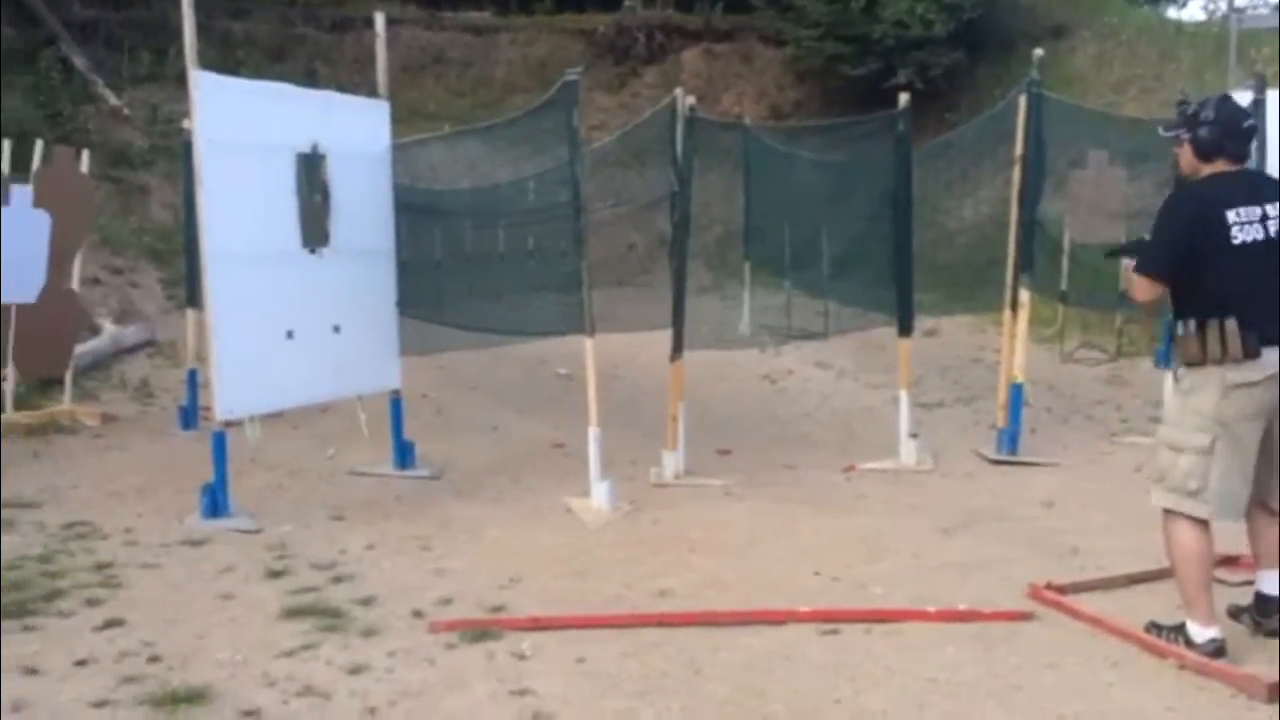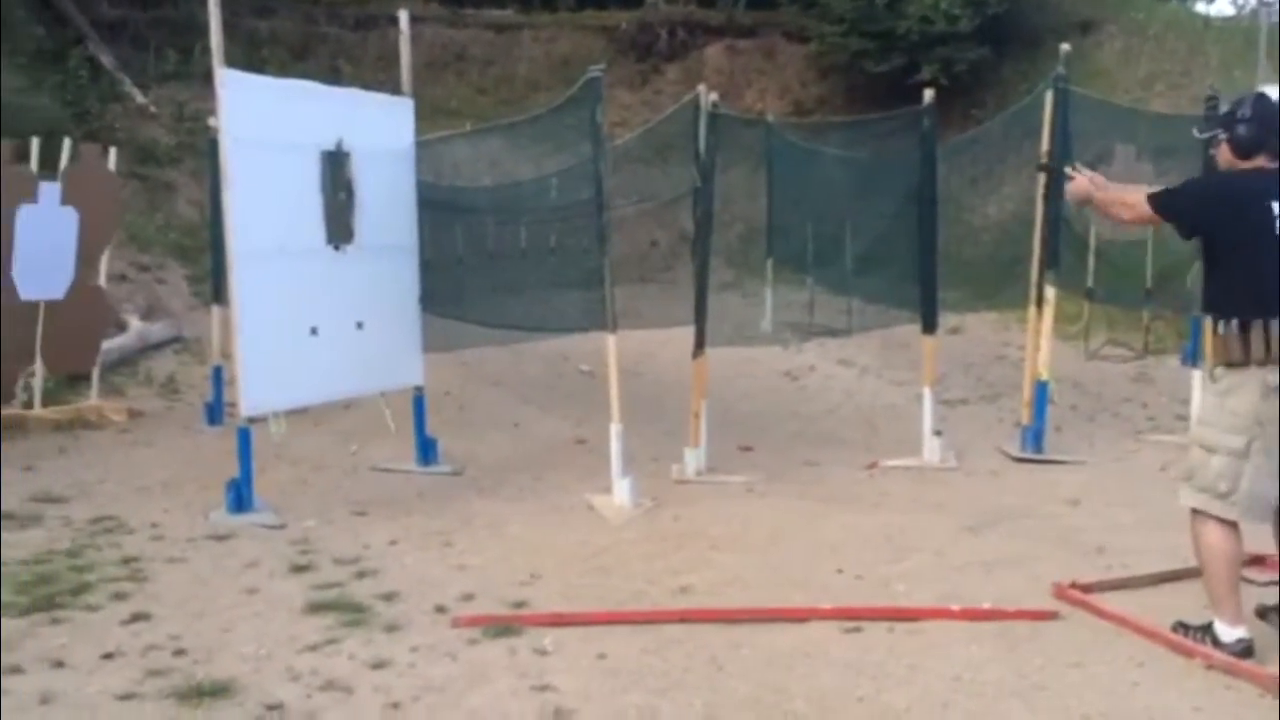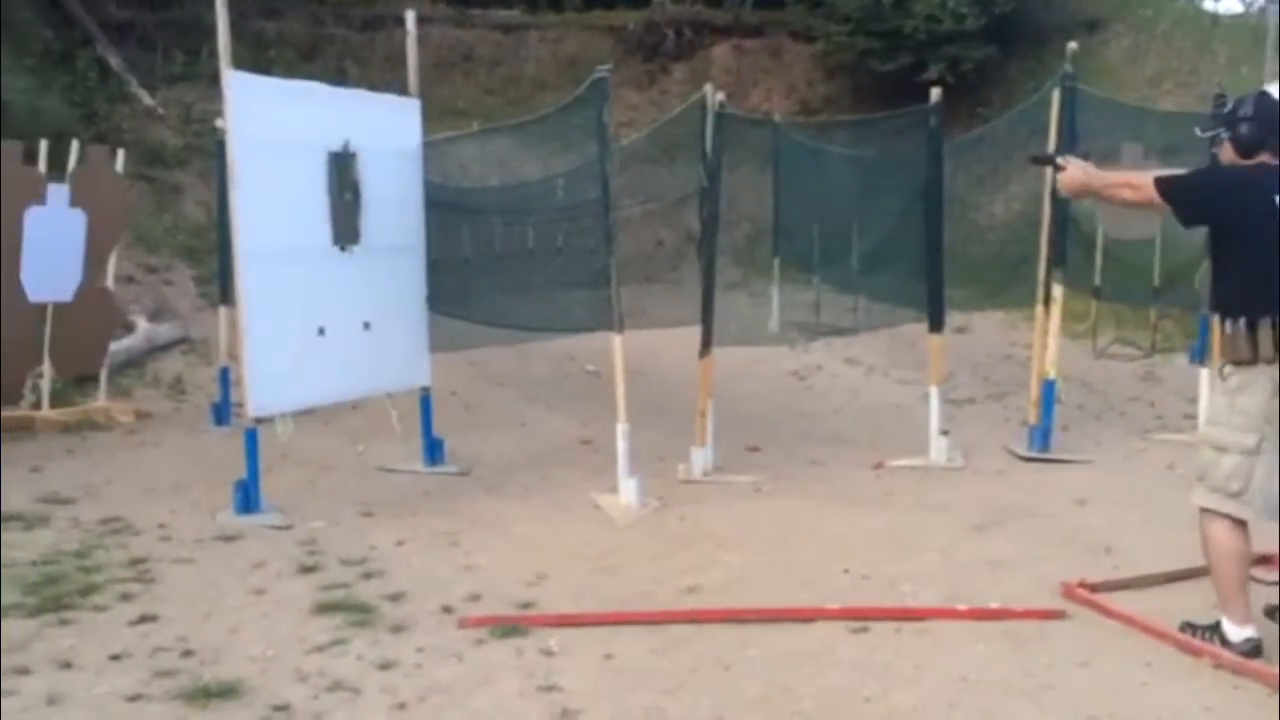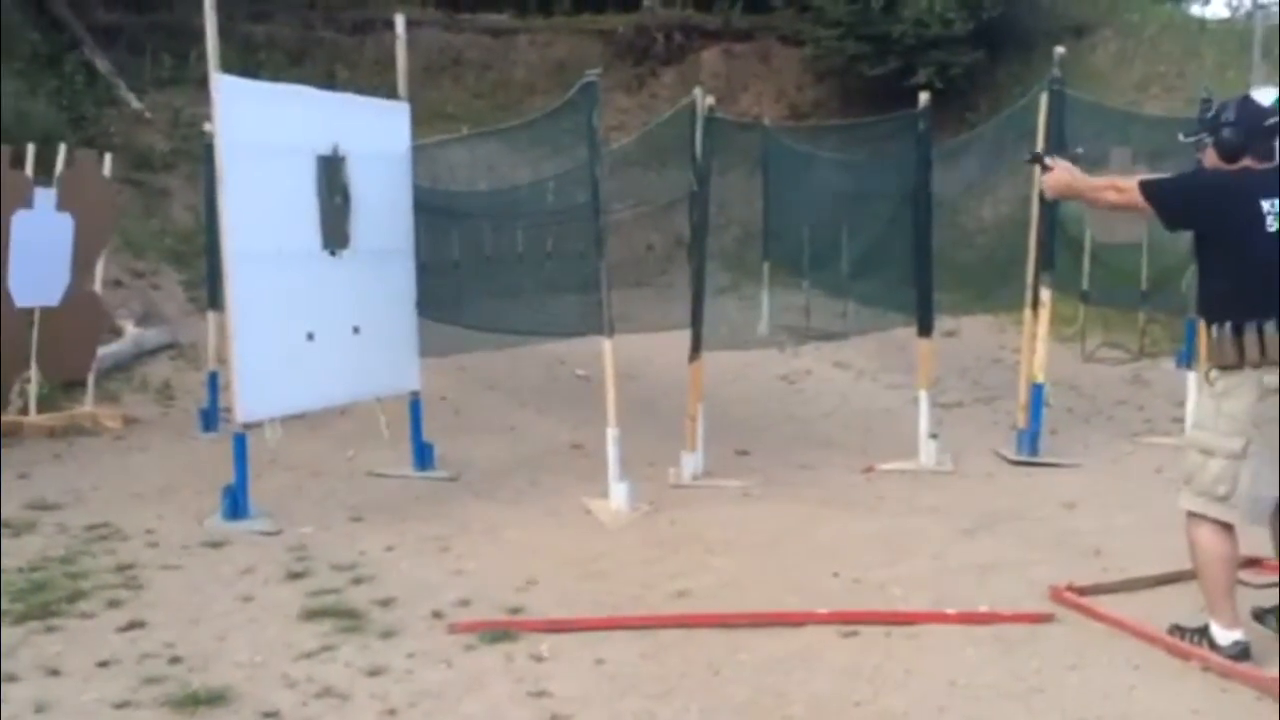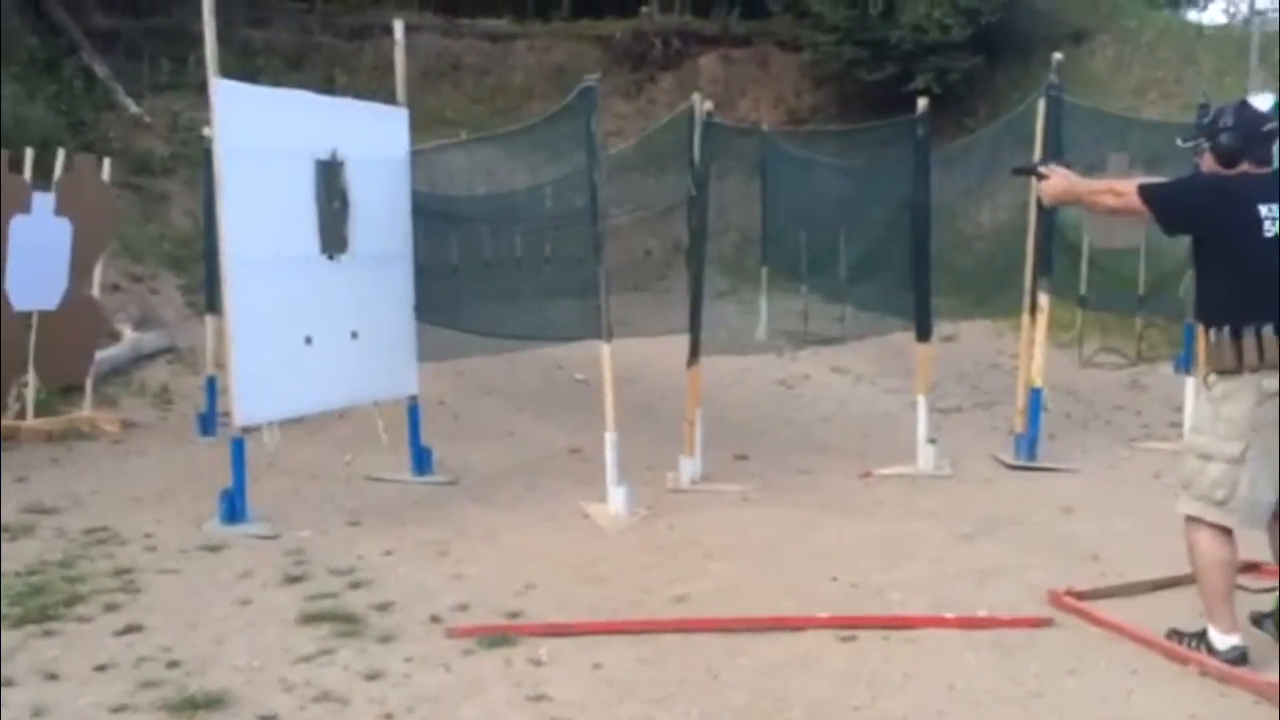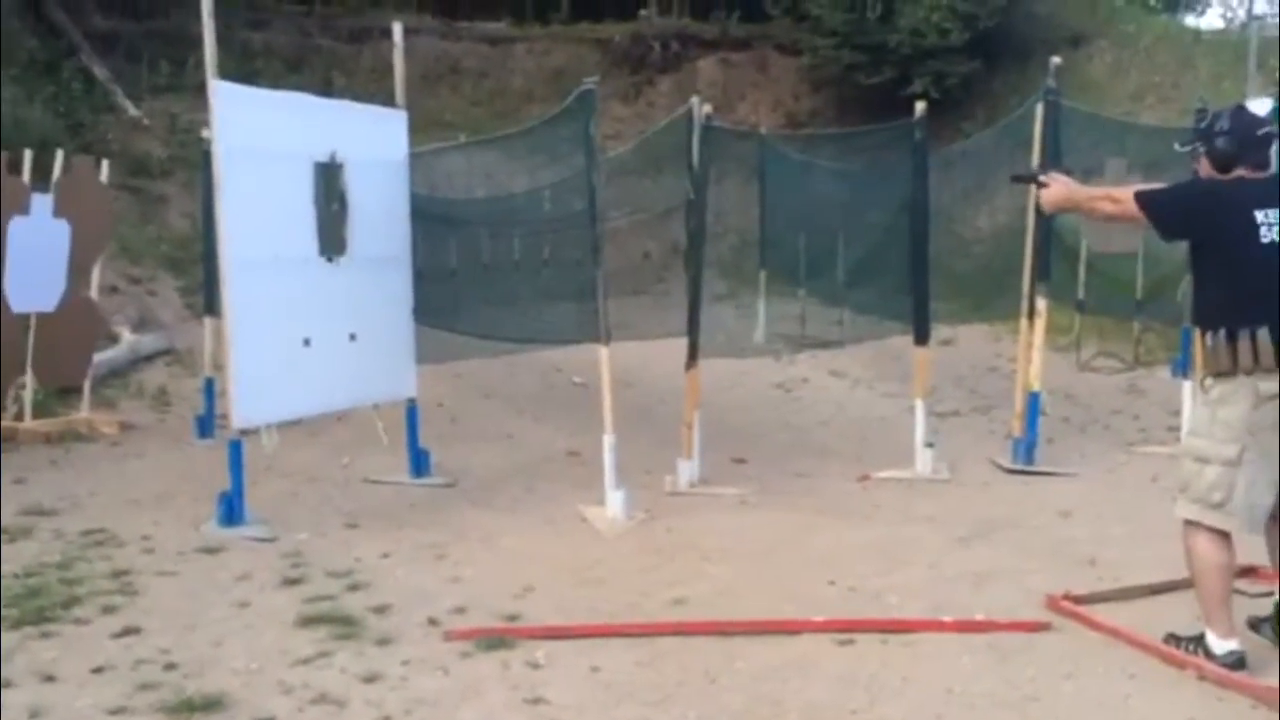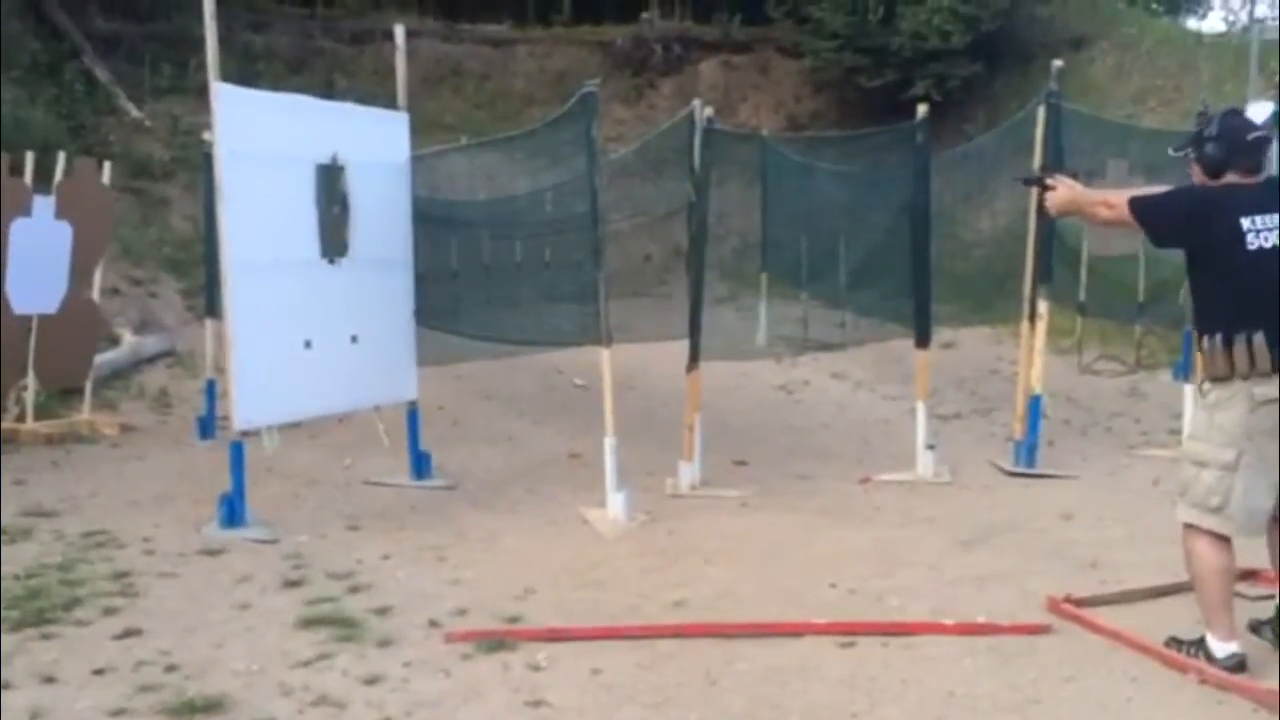
dt=0.2s
person 1, frame 1
left shoulder: (1190, 202)
left elbow: (1146, 290)
left wrist: (1132, 270)
left hip: (1224, 371)
left knee: (1184, 501)
left ankle: (1201, 630)
person 1, frame 2
left shoulder: (1224, 191)
left elbow: (1136, 209)
left wrist: (1091, 192)
right wrist: (1110, 188)
left knee: (1213, 501)
left ankle: (1229, 630)
person 1, frame 3
left shoulder: (1233, 186)
left elbow: (1139, 191)
right elbow: (1177, 183)
left wrist: (1087, 181)
right wrist: (1100, 175)
left knee: (1222, 500)
person 1, frame 4
left shoulder: (1219, 190)
left elbow: (1124, 195)
right elbow: (1152, 186)
left wrist: (1072, 184)
right wrist: (1085, 179)
left knee: (1208, 504)
left ankle: (1225, 633)
person 1, frame 5
left shoulder: (1216, 194)
left elbow: (1122, 199)
right elbow: (1151, 190)
left wrist: (1070, 188)
right wrist: (1081, 183)
left knee: (1208, 508)
left ankle: (1222, 637)
person 1, frame 6
left shoulder: (1212, 200)
left elbow: (1119, 205)
left wrist: (1070, 195)
right wrist: (1081, 190)
left knee: (1204, 512)
left ankle: (1219, 642)
person 1, frame 7
left shoulder: (1205, 206)
left elbow: (1116, 211)
left wrist: (1074, 199)
right wrist: (1086, 193)
left knee: (1205, 516)
left ankle: (1221, 645)
